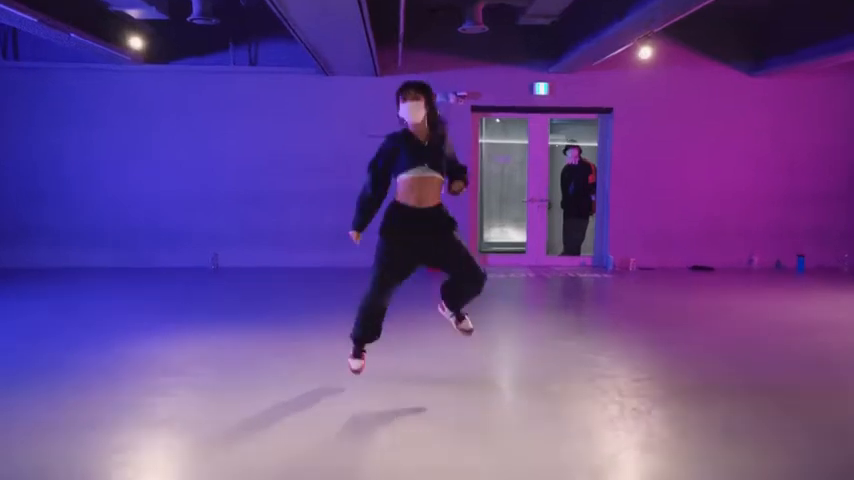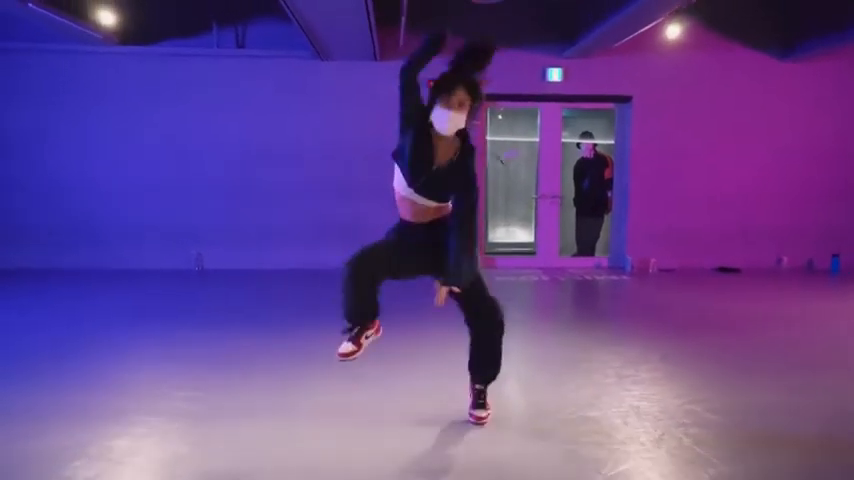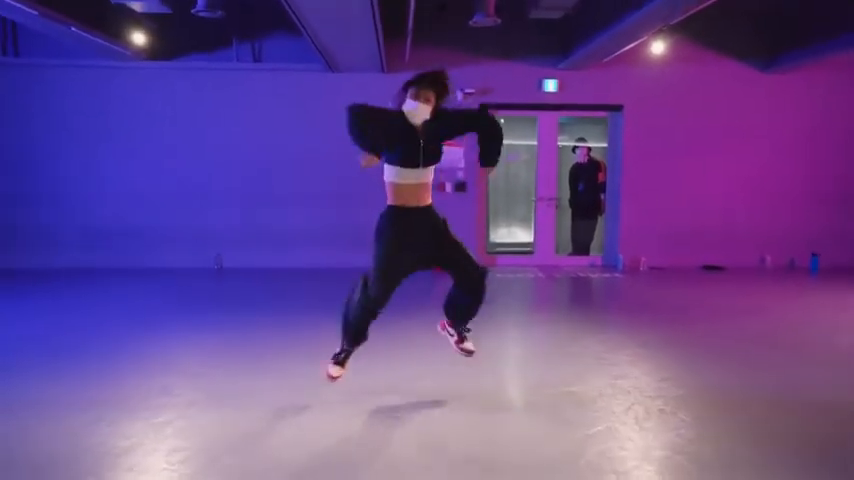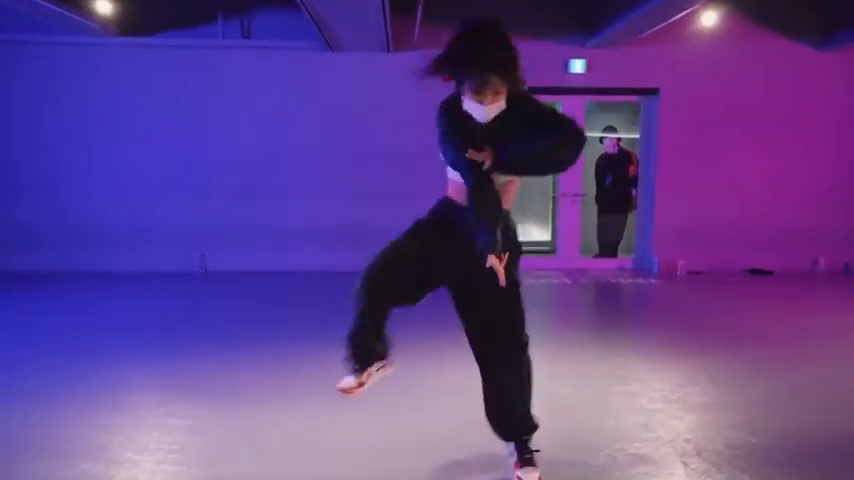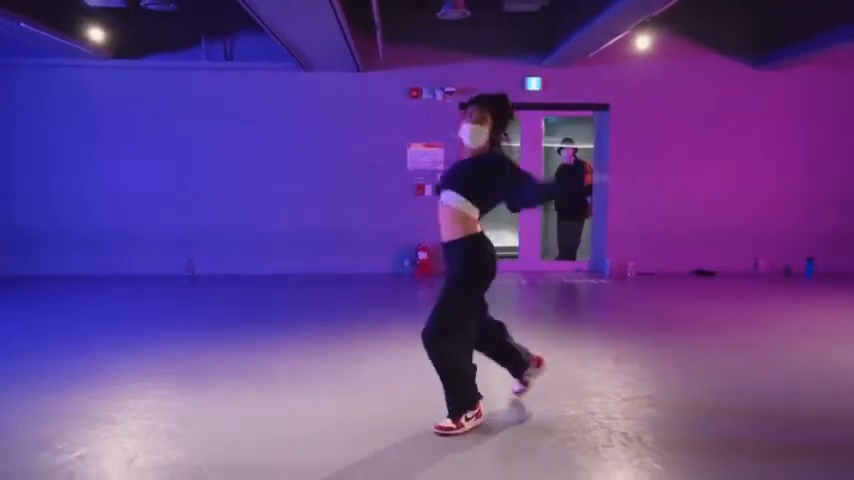
dt=1s
person 1, frame 1
left shoulder: (439, 136)
right shoulder: (395, 142)
left elbow: (453, 164)
right elbow: (376, 183)
left wrist: (458, 179)
right wrist: (360, 223)
left hip: (435, 221)
right hip: (401, 222)
left knee: (473, 277)
right knee: (380, 286)
left ankle: (451, 305)
right ankle: (361, 342)
person 1, frame 2
left shoulder: (465, 160)
right shoulder: (417, 127)
left elbow: (465, 219)
right elbow: (408, 78)
left wrist: (455, 274)
right wrist: (438, 39)
left hip: (446, 235)
right hip: (407, 233)
left knee: (486, 315)
right knee: (361, 268)
left ankle: (478, 388)
right ankle: (362, 325)
person 1, frame 3
left shoulder: (438, 127)
right shoulder: (390, 124)
left elbow: (485, 121)
right elbow: (356, 114)
left wrist: (488, 156)
right wrist: (369, 147)
left hip: (428, 219)
right hip: (397, 221)
left knee: (472, 275)
right knee: (377, 288)
left ankle: (454, 323)
right ankle: (348, 344)
person 1, frame 4
left shoulder: (525, 113)
right shoulder: (451, 118)
left elbow: (569, 145)
right elbow: (477, 186)
left wrist: (500, 159)
right wrist: (488, 245)
left hip: (494, 232)
right hip: (448, 221)
left knee: (503, 344)
right knee: (381, 277)
right ankle: (366, 358)
person 1, frame 5
left shoulder: (495, 163)
right shoulder: (470, 162)
left elbow: (528, 193)
left hip: (469, 258)
right hip: (460, 253)
left knee: (438, 333)
right knee: (475, 324)
left ankle: (465, 408)
right ankle: (526, 363)
person 2, frame 1
left shoulder: (587, 166)
right shoulder: (566, 168)
left elbow: (592, 187)
right elbow: (564, 187)
left wrist: (591, 205)
left hip: (582, 208)
right hip: (569, 207)
left knee: (577, 235)
right knee: (568, 236)
left ankle: (573, 255)
right ankle: (569, 255)
person 2, frame 2
left shoulder: (604, 160)
right shoulder: (580, 163)
left elbow: (609, 184)
left wrist: (608, 202)
left hip: (597, 206)
right hip: (582, 205)
left knee: (591, 235)
right knee: (581, 236)
left ankle: (587, 257)
right ankle: (582, 256)
person 2, frame 3
left shoulder: (597, 165)
right shoulder: (575, 168)
left elbow: (602, 187)
left wrist: (602, 205)
right wrist: (572, 202)
left hip: (591, 207)
right hip: (577, 207)
left knee: (586, 235)
right knee: (576, 236)
left ankle: (582, 254)
right ankle: (578, 254)
person 2, frame 4
left shoulder: (628, 157)
right shoulder: (602, 159)
left elbow: (634, 181)
left wrist: (633, 200)
right wrist: (599, 198)
left hip: (621, 203)
right hip: (604, 203)
left knee: (615, 234)
right knee: (603, 235)
left ankle: (608, 256)
right ankle: (604, 256)
person 2, frame 5
left shoulder: (584, 167)
right shoulder: (561, 169)
left elbow: (589, 190)
left wrist: (588, 208)
right wrist: (558, 206)
left hip: (577, 210)
right hip: (563, 210)
left knee: (572, 240)
right knee: (563, 240)
left ankle: (568, 259)
right ankle: (564, 259)
